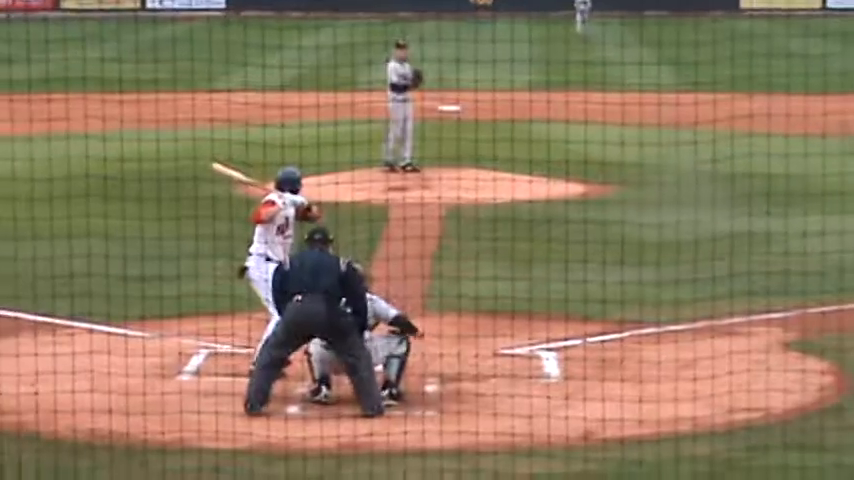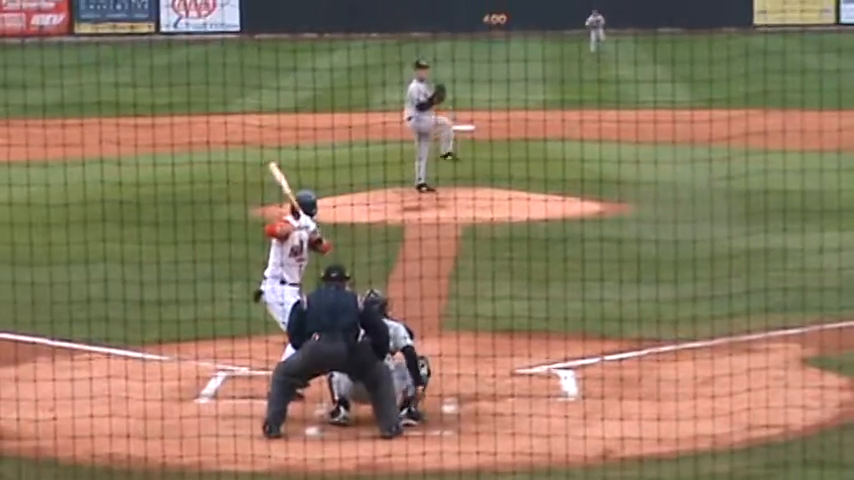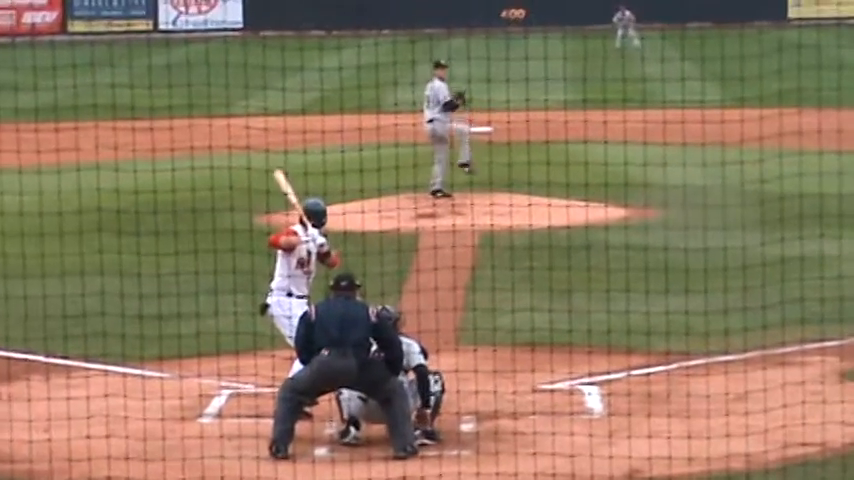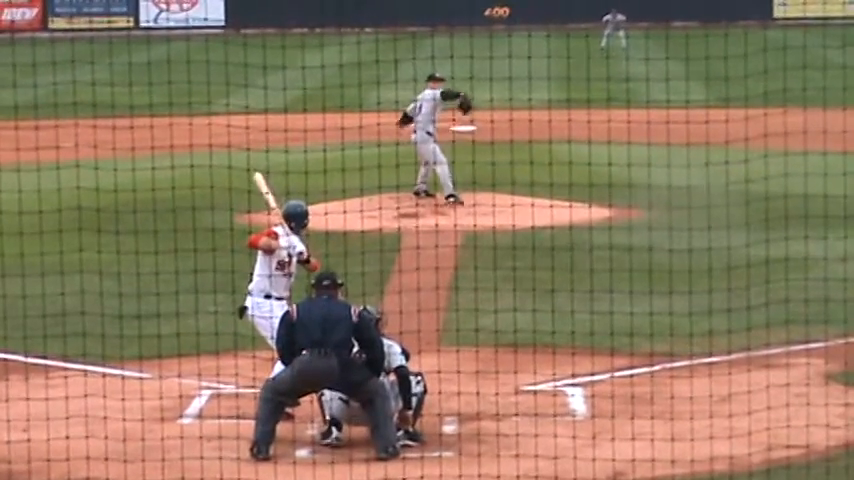
dt=0.4s
person 1, frame 1
left shoulder: (291, 206)
right shoulder: (272, 202)
left elbow: (314, 215)
right elbow: (257, 218)
left wrist: (303, 205)
right wrist: (282, 207)
left hip: (275, 268)
right hip: (262, 270)
right knee: (281, 315)
person 1, frame 2
left shoulder: (305, 228)
right shoulder: (287, 225)
left elbow: (325, 248)
right elbow: (270, 230)
left wrist: (315, 234)
right wrist: (298, 226)
left hip: (289, 290)
right hip: (278, 290)
person 1, frame 3
left shoulder: (314, 239)
right shoulder: (294, 234)
left elbow: (333, 262)
right elbow: (274, 241)
left wrist: (324, 247)
right wrist: (304, 239)
left hip: (298, 302)
right hip: (285, 302)
person 1, frame 4
left shoulder: (296, 242)
right shoulder: (275, 235)
left elbow: (314, 266)
right elbow: (253, 241)
left wrist: (304, 256)
right wrist: (282, 245)
left hip: (279, 303)
right hip: (263, 304)
person 2, frame 1
left shoulder: (289, 263)
right shoulder: (341, 264)
left elbow: (278, 296)
right elbow: (358, 298)
right wrist: (359, 329)
left hip: (296, 312)
right hip: (328, 313)
left knee: (270, 353)
right knee: (357, 355)
left ankle: (253, 404)
right ankle: (372, 405)
person 2, frame 2
left shoulder: (306, 300)
right shoulder: (356, 301)
left elbow: (294, 334)
right elbow: (380, 333)
right wrist: (377, 358)
left hip: (315, 350)
right hip: (347, 350)
left knee: (283, 375)
right knee: (380, 376)
left ankle: (272, 426)
right ankle: (390, 426)
person 2, frame 3
left shoulder: (313, 312)
right shoulder: (369, 312)
left elbow: (302, 348)
right elbow: (393, 347)
right wrist: (390, 374)
left hip: (324, 365)
right hip: (358, 366)
left knee: (289, 392)
right knee: (394, 392)
left ankle: (279, 446)
right ankle: (404, 446)
person 2, frame 4
left shoulder: (295, 311)
right shoulder: (353, 312)
left elbow: (283, 348)
right elbow: (375, 347)
right wrist: (373, 374)
left hip: (305, 366)
right hip: (341, 366)
left knee: (271, 393)
right knee: (377, 394)
left ankle: (260, 448)
right ankle: (387, 447)
person 3, frame 1
right shoulder: (371, 299)
right elbow: (399, 321)
right wrist: (414, 331)
left hip: (330, 357)
left knee: (313, 345)
right knee: (400, 339)
left ankle: (322, 387)
right ankle: (390, 390)
person 3, frame 2
right shoulder: (394, 326)
right elbow: (410, 354)
right wrist: (419, 384)
left hip: (353, 389)
right knee: (421, 364)
left ankle: (341, 408)
right ankle: (408, 410)
person 3, frame 3
right shoulder: (408, 344)
right elbow: (422, 374)
right wrist: (426, 407)
left hip: (365, 409)
right knee: (435, 379)
left ankle: (351, 428)
right ankle: (423, 430)
person 3, frame 4
right shoulder: (389, 345)
right elbow: (403, 375)
right wrist: (406, 409)
left hip: (346, 412)
right knee: (416, 380)
left ankle: (333, 429)
right ankle: (405, 431)
person 4, frame 1
left shoulder: (407, 66)
right shoulder: (392, 66)
right elbow: (393, 87)
left wrist: (414, 83)
right wrist: (409, 85)
left hip: (407, 102)
right hip: (397, 103)
left knee: (408, 133)
right knee: (394, 134)
left ankle: (406, 162)
right ankle: (388, 162)
person 4, frame 2
left shoulder: (423, 85)
right shoulder: (415, 86)
left elbow: (425, 102)
right elbow: (421, 106)
left wrist: (434, 96)
right wrist: (435, 101)
left hip: (420, 122)
right hip: (418, 120)
left knee: (422, 154)
right knee: (446, 124)
left ankle: (420, 182)
right ankle: (446, 151)
person 4, frame 3
left shoulder: (430, 85)
right shoulder: (440, 85)
right elbow: (448, 106)
left wrist: (454, 100)
right wrist: (459, 102)
left hip: (430, 125)
right hip: (439, 124)
left knee: (440, 158)
right knee: (465, 130)
left ankle: (436, 188)
right ankle: (464, 162)
person 4, frame 4
left shoulder: (420, 98)
right shoulder: (433, 94)
left elbow: (408, 113)
right elbow: (445, 94)
left wrist: (402, 120)
right wrist: (461, 95)
left hip: (418, 136)
right hip: (424, 137)
left knee: (428, 163)
right knee: (441, 164)
left ankle: (420, 189)
right ankle: (450, 195)
